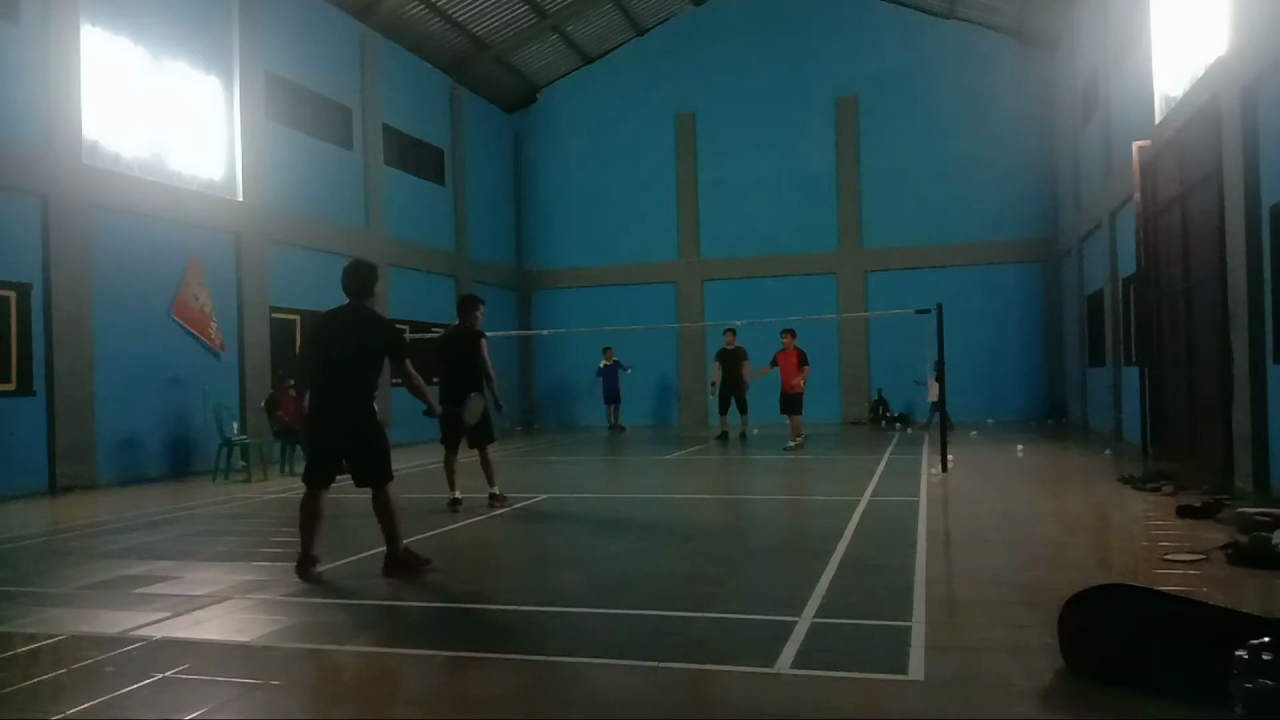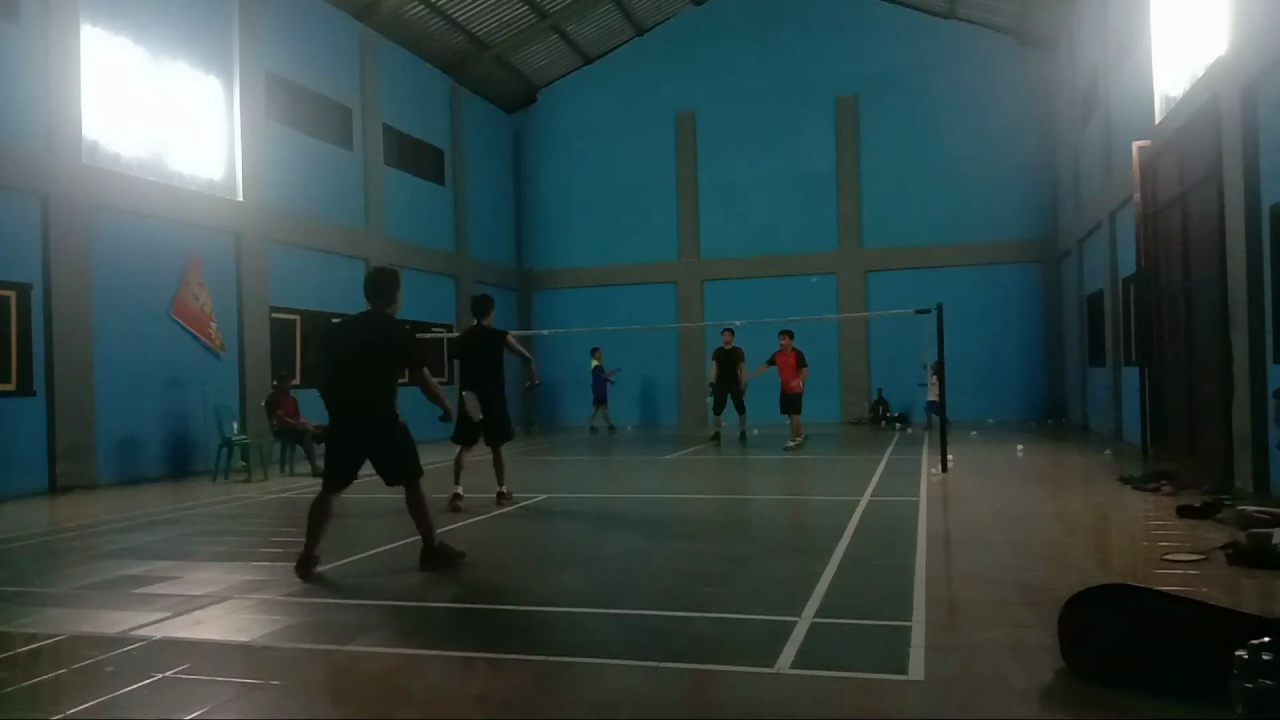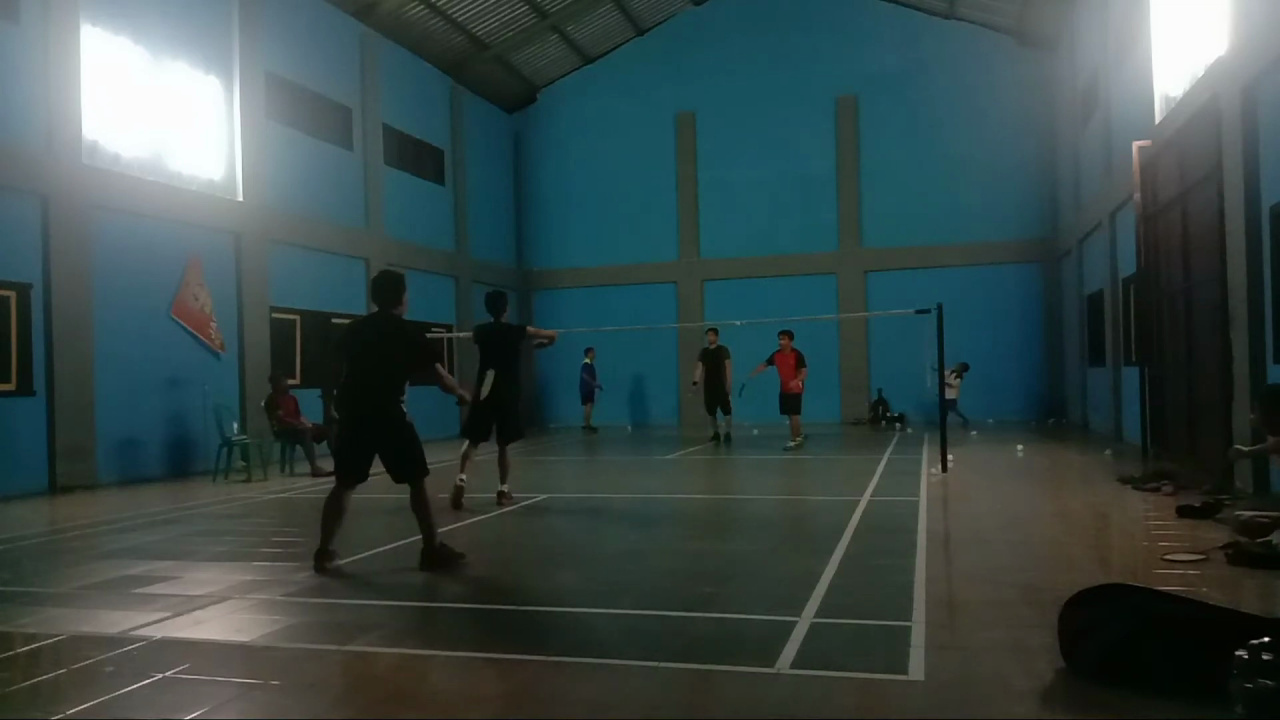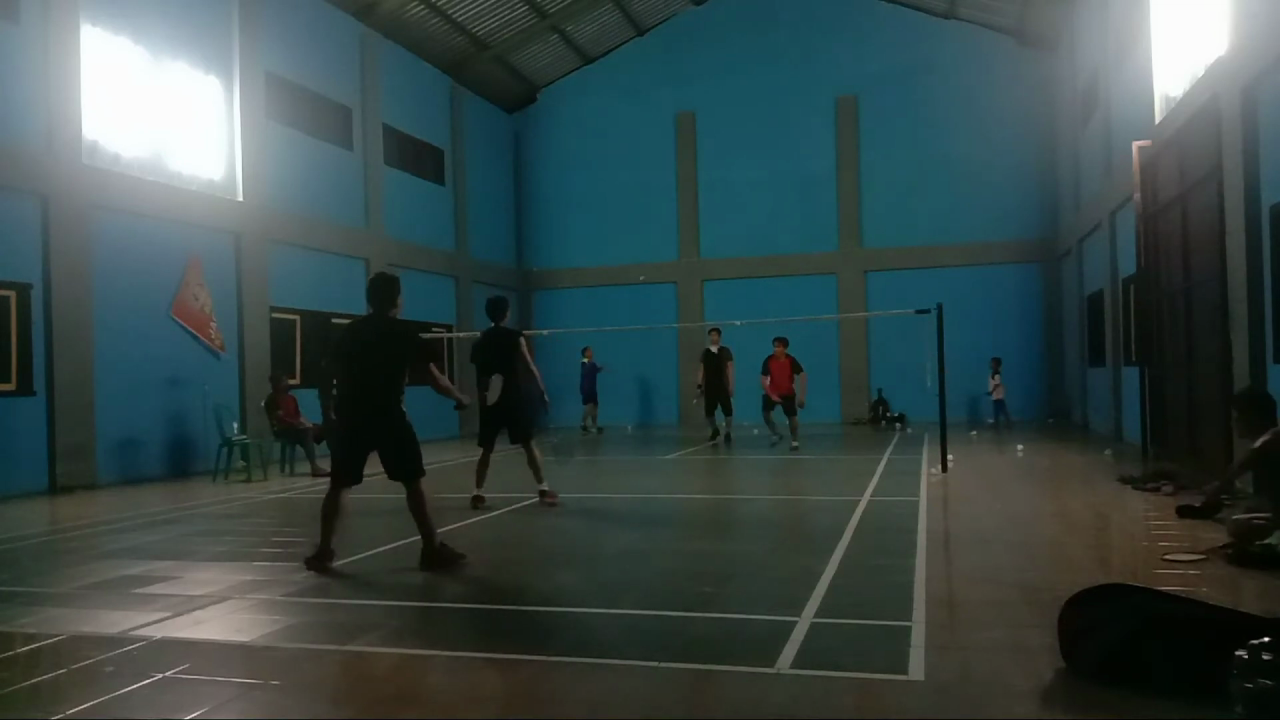
dt=0.7s
person 1, frame 1
left shoulder: (324, 322)
right shoulder: (382, 327)
left elbow: (306, 369)
right elbow: (409, 376)
left wrist: (302, 405)
right wrist: (431, 404)
left hip: (322, 414)
right hip: (359, 415)
left knee: (315, 487)
right knee: (380, 485)
left ankle: (306, 559)
right ankle: (396, 555)
person 1, frame 2
left shoulder: (342, 329)
right shoulder: (399, 333)
left elbow: (324, 379)
right elbow: (425, 384)
right wrist: (447, 409)
left hip: (344, 419)
right hip: (381, 419)
left knee: (331, 488)
right knee: (412, 482)
left ankle: (308, 556)
right ankle: (432, 550)
person 1, frame 3
left shoulder: (353, 330)
right shoulder: (409, 334)
left elbow: (334, 375)
right elbow: (441, 379)
left wrist: (331, 409)
right wrist: (462, 394)
left hip: (353, 416)
right hip: (389, 416)
left knee: (343, 485)
right knee: (417, 481)
left ankle: (324, 552)
right ankle: (432, 549)
person 1, frame 4
left shoulder: (348, 333)
right shoulder: (405, 335)
left elbow: (329, 378)
right elbow: (436, 380)
left wrist: (331, 413)
right wrist: (460, 399)
left hip: (350, 419)
right hip: (389, 419)
left knee: (339, 486)
right knee: (413, 482)
left ankle: (324, 551)
right ankle: (432, 549)
person 2, frame 1
left shoulder: (444, 338)
right shoulder: (476, 337)
left elbow: (442, 369)
right elbow: (487, 370)
right wrist: (496, 397)
left hip: (449, 401)
left knee: (451, 449)
right knee: (483, 448)
left ankle: (454, 496)
right ankle: (494, 493)
person 2, frame 2
left shoulder: (462, 339)
right shoulder: (499, 336)
right elbow: (527, 358)
right wrist: (533, 378)
left hip: (469, 399)
right hip: (493, 399)
left knee: (464, 446)
right knee: (496, 447)
left ankle: (457, 491)
right ankle: (502, 491)
person 2, frame 3
left shoulder: (480, 331)
right shoulder: (517, 332)
right elbow: (551, 334)
right wrist: (546, 342)
left hip: (484, 393)
right hip: (507, 395)
left knee: (472, 440)
right knee: (503, 445)
left ankle: (461, 478)
right ankle: (503, 490)
person 2, frame 4
left shoulder: (479, 341)
right shoulder: (514, 336)
left elbow: (479, 372)
right elbow: (529, 366)
right wrist: (542, 392)
left hip: (489, 400)
right hip: (514, 398)
left knee: (486, 449)
right knee: (528, 445)
left ankle: (478, 494)
right ankle: (543, 490)
